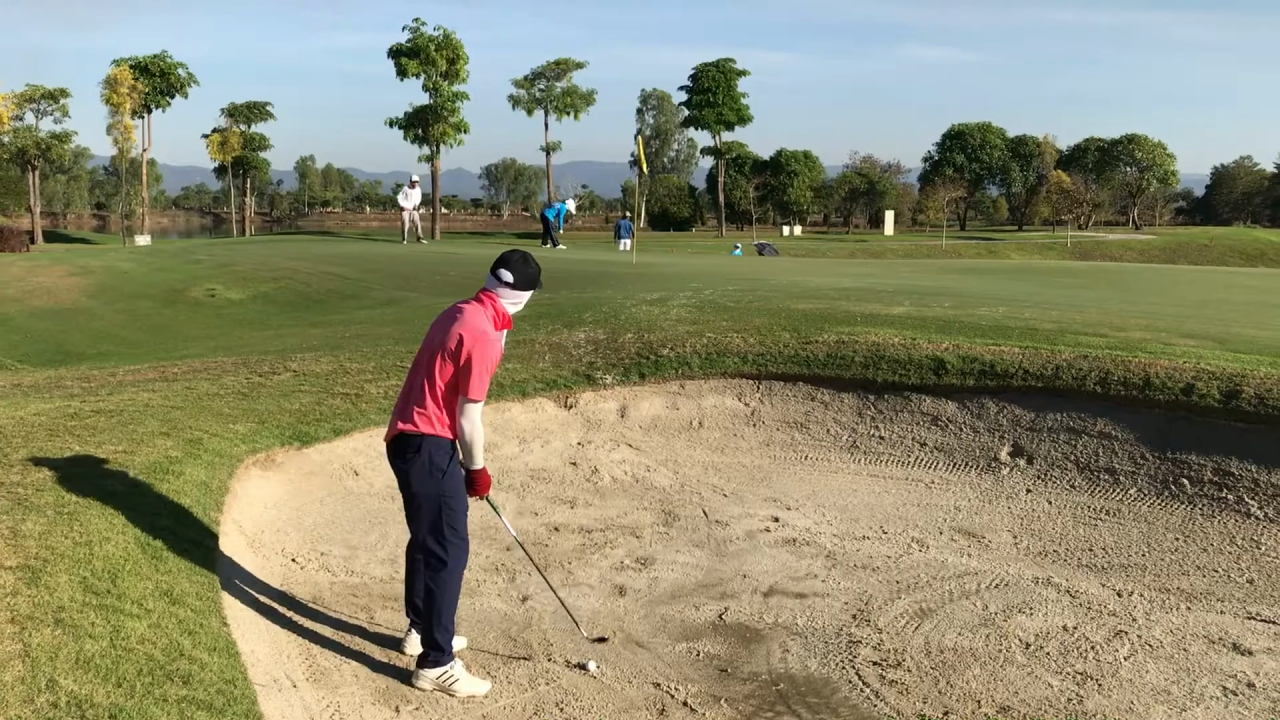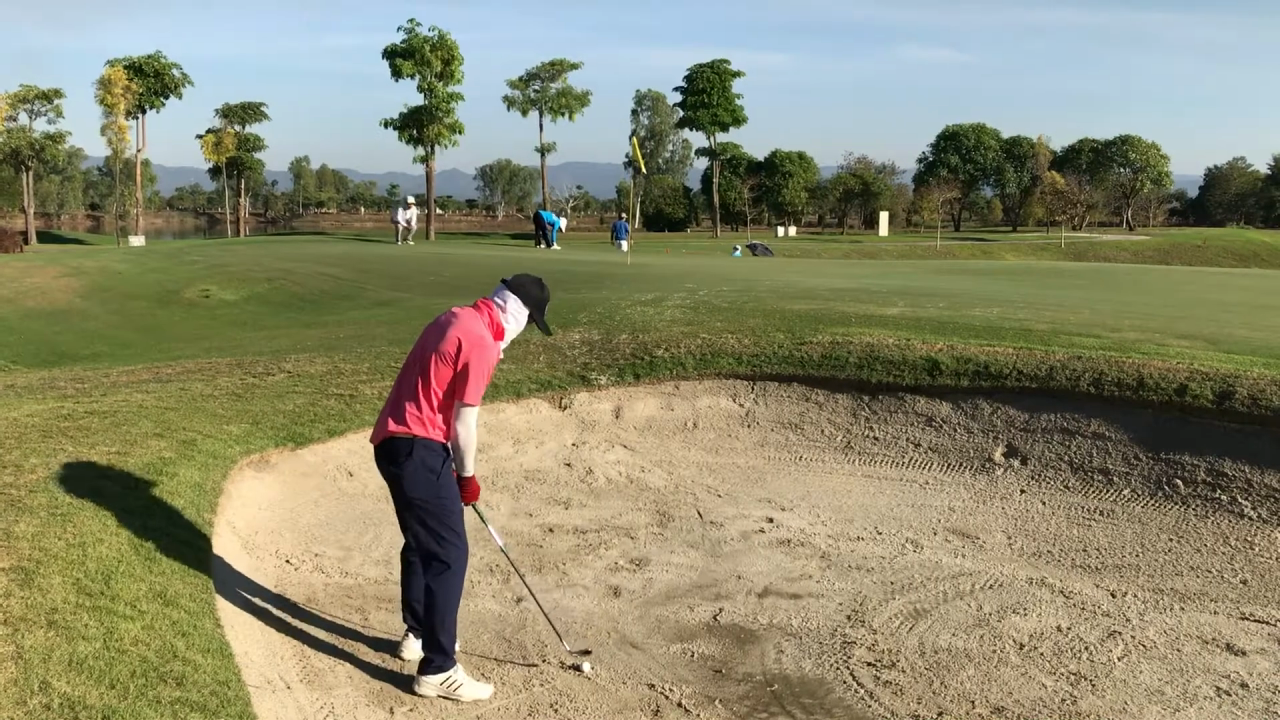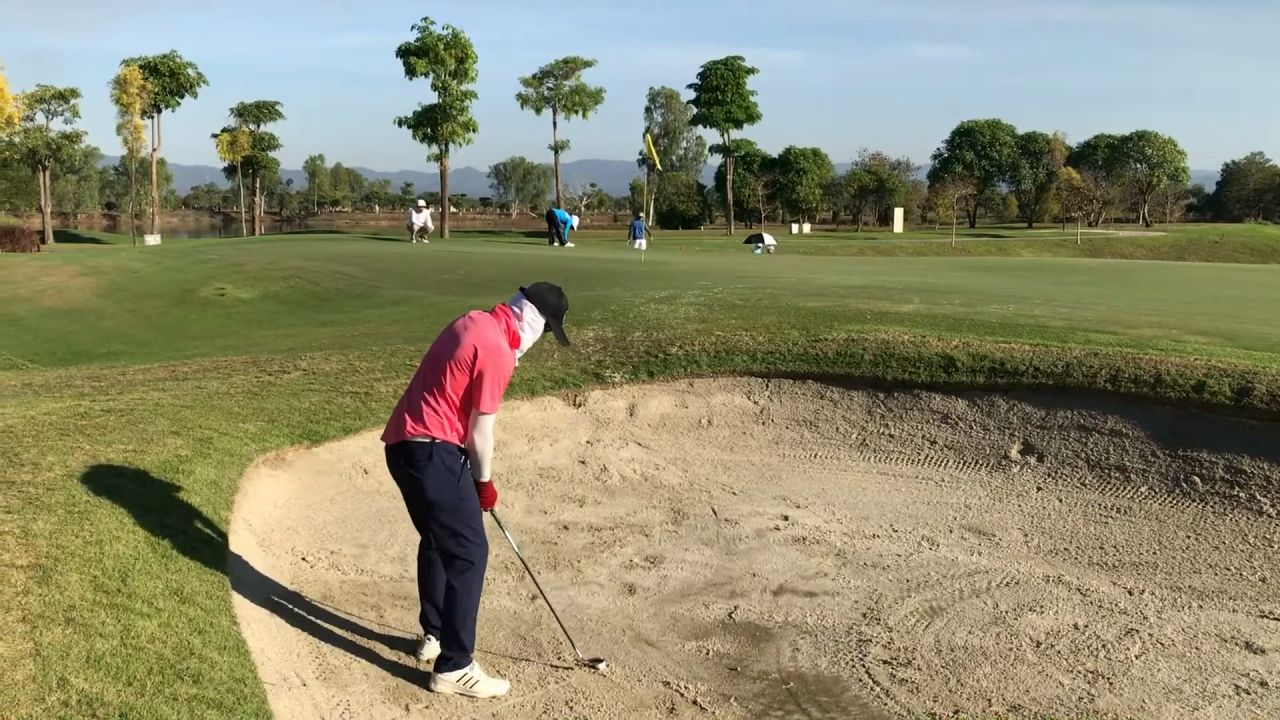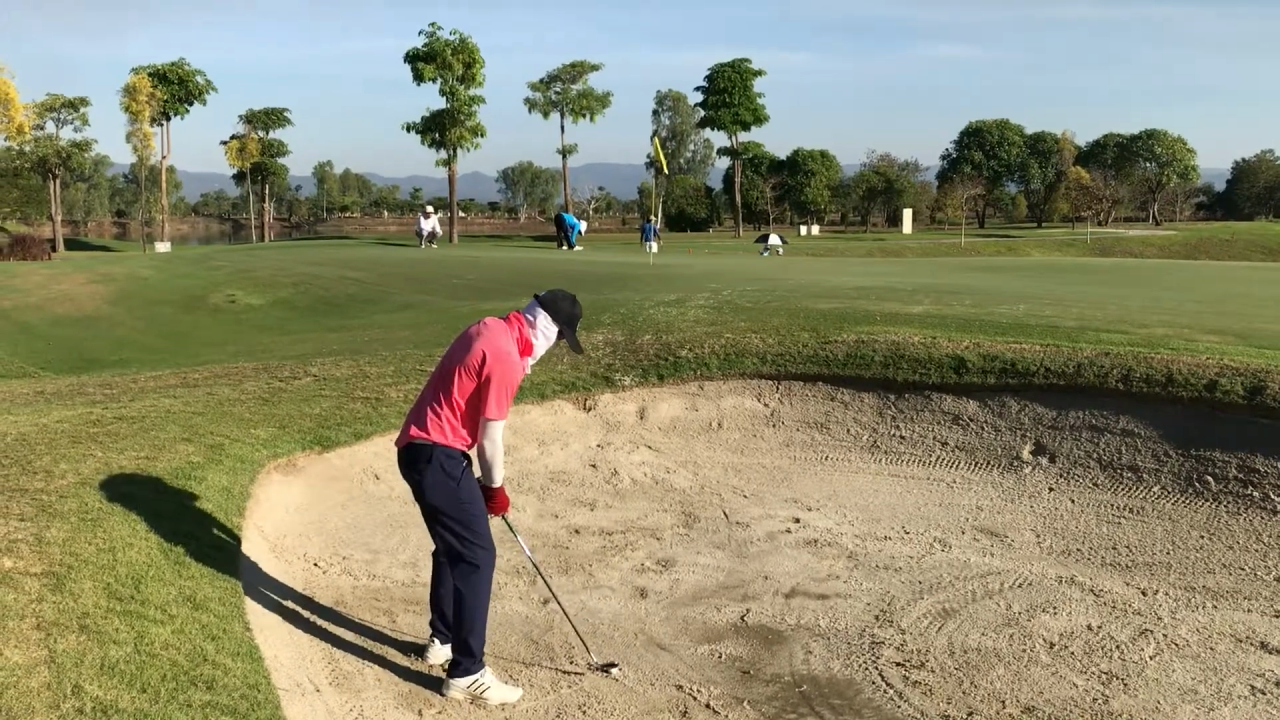
dt=0.7s
person 1, frame 1
left shoulder: (458, 312)
right shoulder: (485, 337)
right elbow: (468, 418)
left wrist: (467, 465)
right wrist: (477, 470)
left hip: (406, 438)
right hip: (429, 446)
left knee: (426, 540)
right knee: (448, 552)
left ankle: (420, 631)
right ankle: (435, 664)
person 1, frame 2
left shoulder: (455, 318)
right shoulder: (481, 343)
right elbow: (463, 423)
left wrist: (457, 471)
right wrist: (467, 477)
left hip: (392, 441)
right hip: (419, 450)
left knee: (421, 544)
right knee: (449, 555)
left ankle: (417, 634)
right ankle: (437, 670)
person 1, frame 3
left shoulder: (473, 321)
right shoulder: (497, 351)
right elbow: (480, 429)
left wrist: (474, 474)
right wrist: (484, 482)
left hip: (402, 444)
right hip: (432, 452)
left knee: (437, 543)
right knee: (469, 552)
left ankle: (435, 635)
right ankle: (454, 667)
person 1, frame 4
left shoulder: (489, 328)
right shoulder: (506, 358)
right elbow: (490, 435)
left wrist: (486, 482)
right wrist: (495, 488)
left hip: (417, 448)
right hip: (438, 456)
left knee: (452, 548)
right knee: (476, 557)
left ankle: (443, 640)
right ankle: (466, 674)
